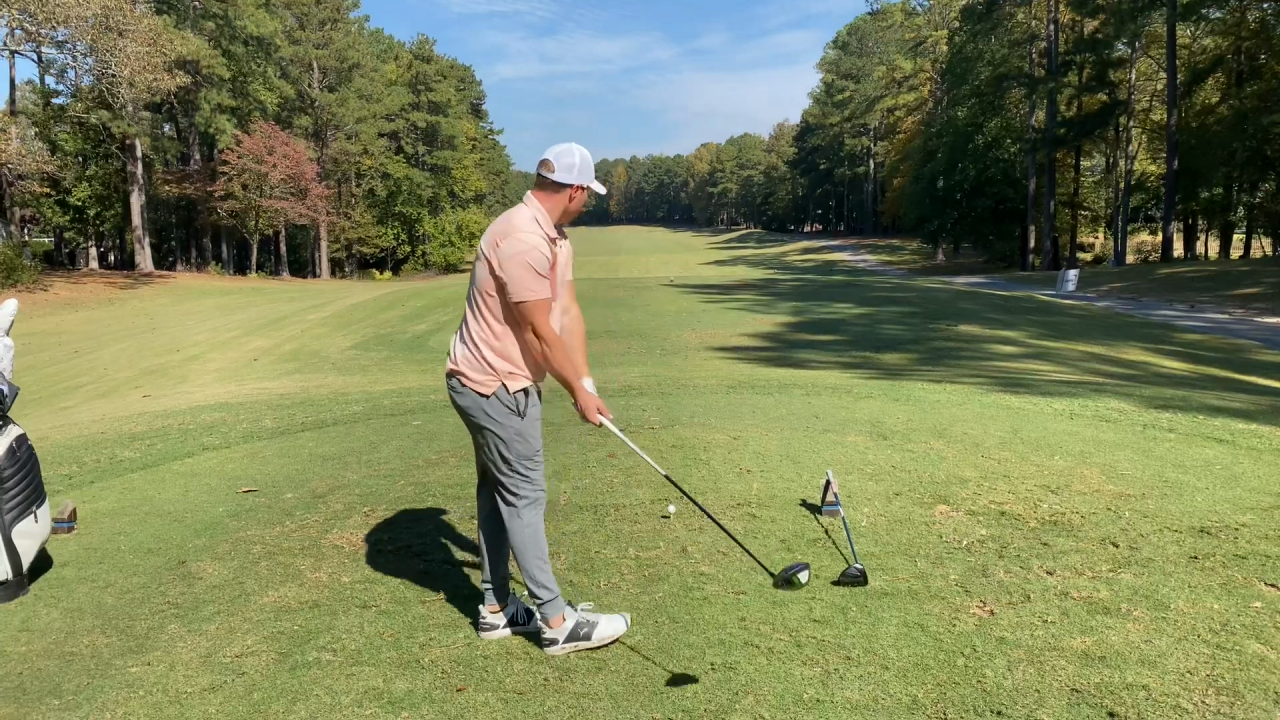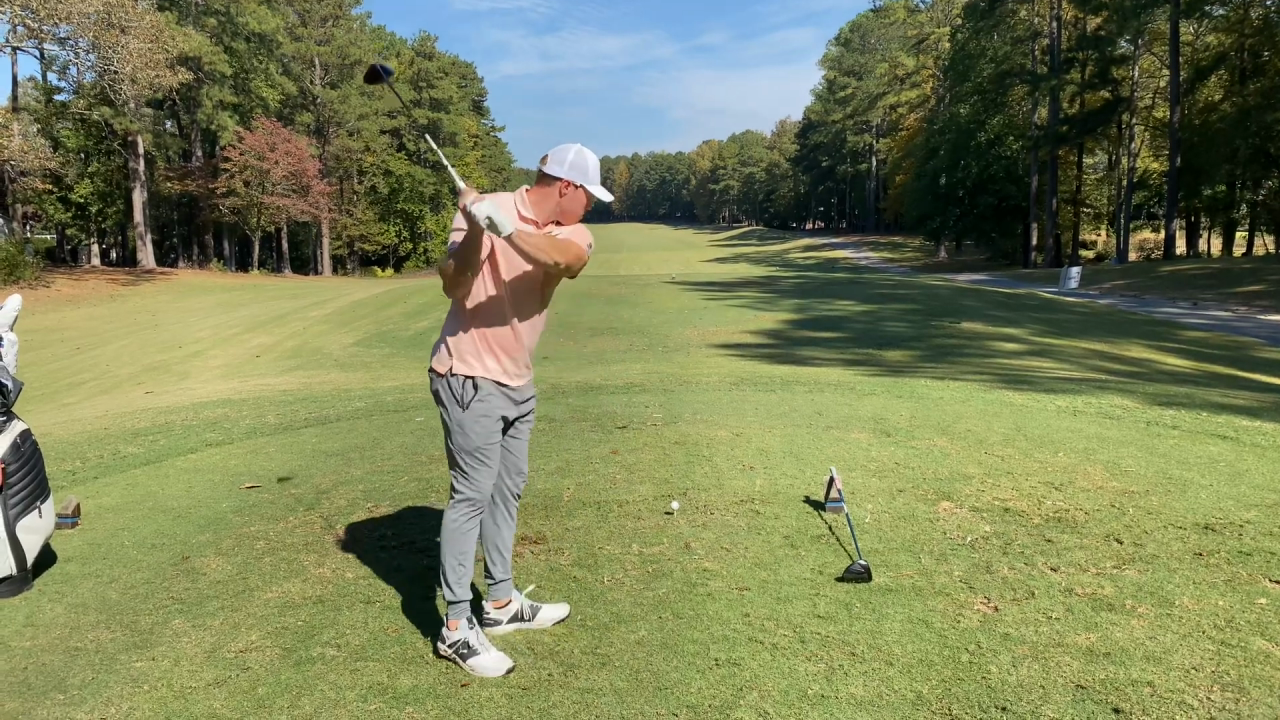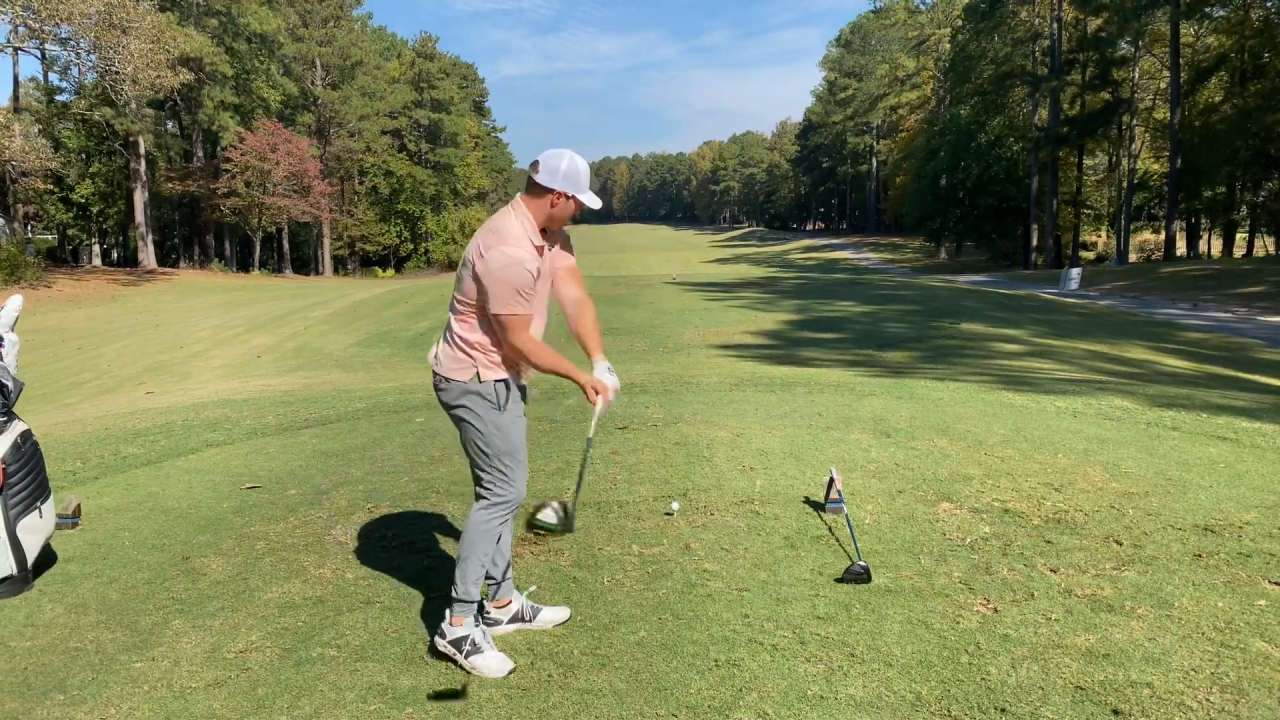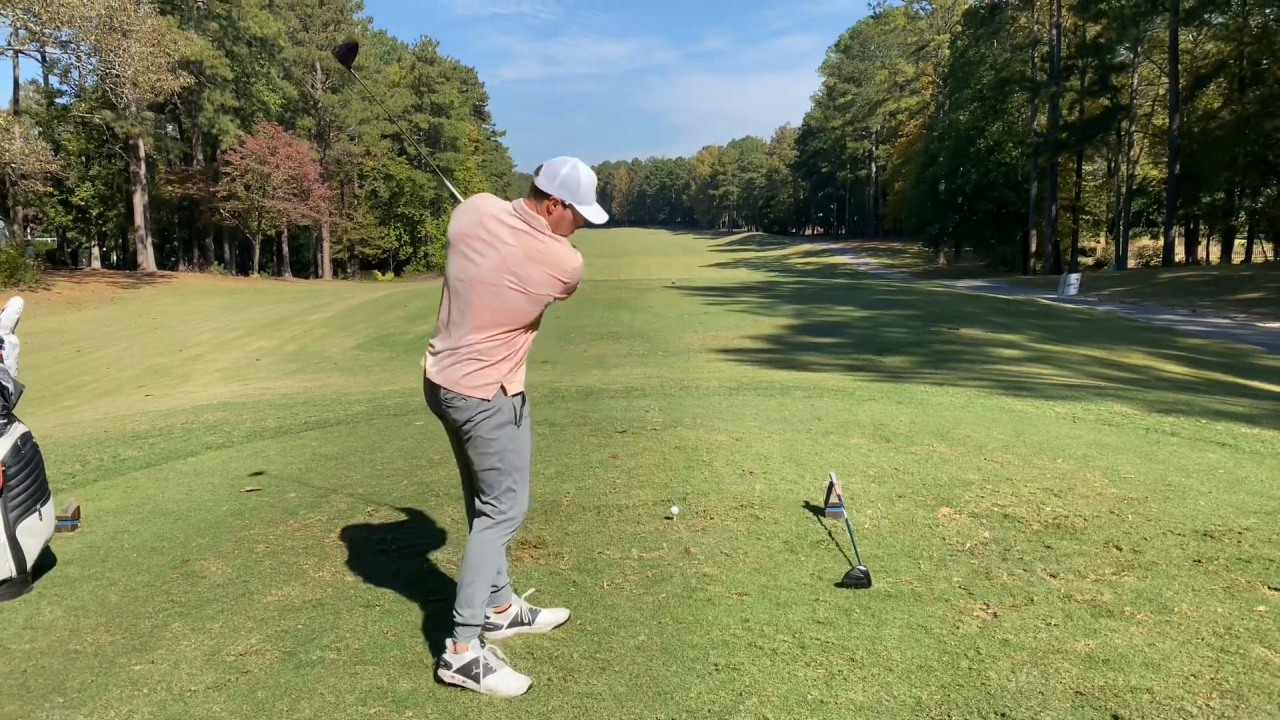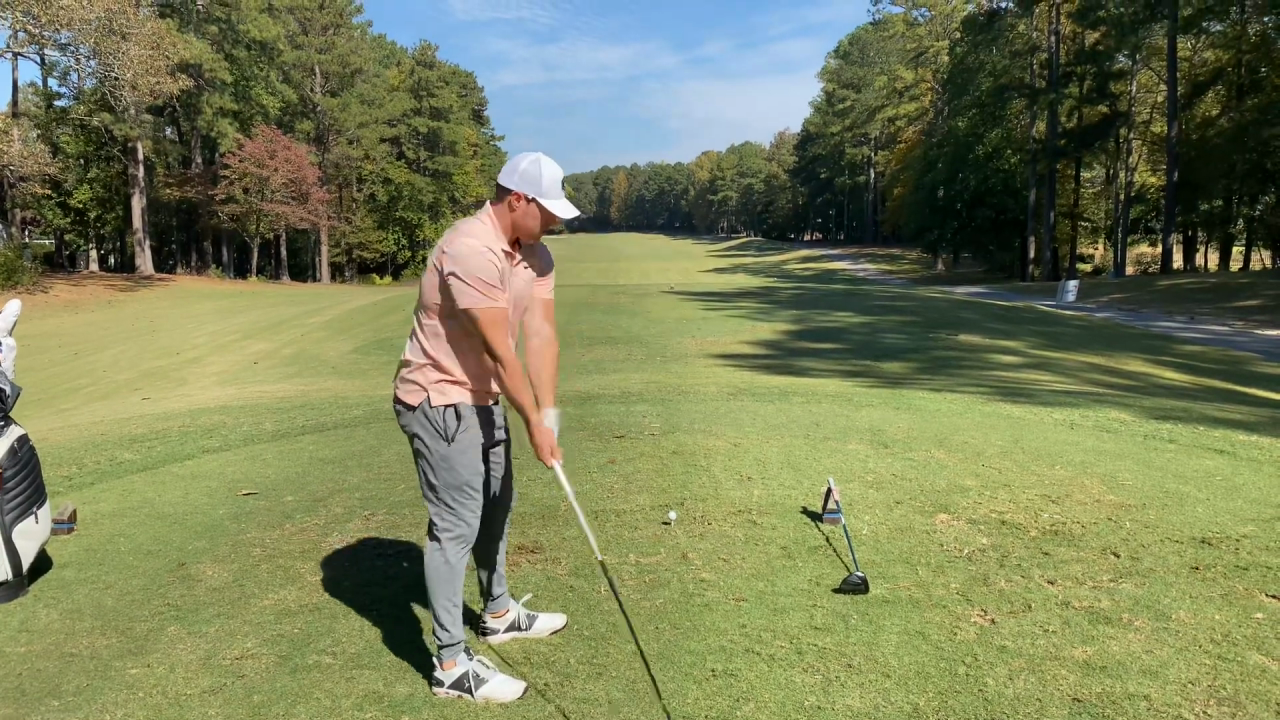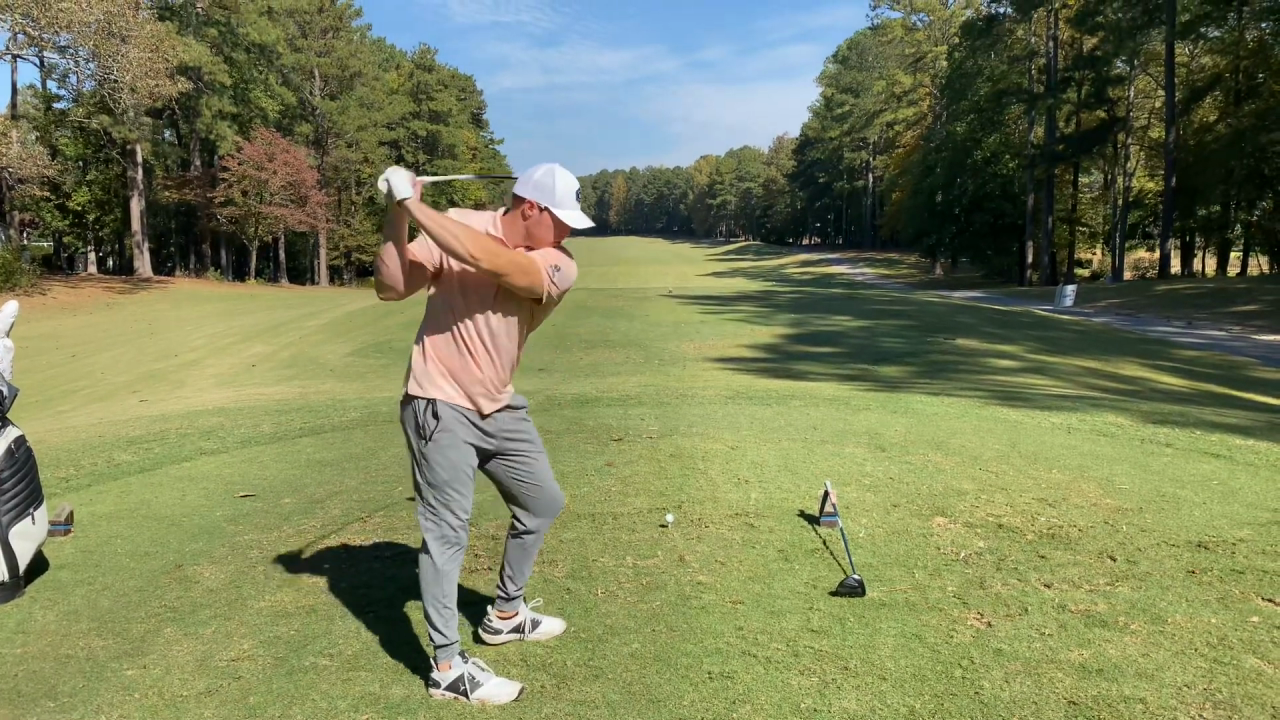
dt=0.5s
person 1, frame 1
left shoulder: (552, 236)
right shoulder: (522, 239)
left elbow: (564, 311)
right elbow: (541, 332)
left wrist: (585, 378)
right wrist: (579, 391)
left hip: (502, 381)
right hip: (494, 384)
left knee: (500, 494)
right knee: (524, 495)
left ankle: (498, 607)
right ankle: (557, 620)
person 1, frame 2
left shoulder: (573, 233)
right shoulder: (481, 209)
left elbow: (561, 257)
right elbow: (452, 285)
left wrist: (507, 229)
right wrist: (476, 233)
left hip: (519, 381)
right hip: (468, 376)
left knee: (507, 490)
right knee: (473, 493)
left ankle: (501, 602)
right ankle: (456, 626)
person 1, frame 3
left shoulder: (549, 234)
right shoulder: (508, 252)
left elbow: (575, 294)
right elbow: (522, 345)
left wrist: (600, 362)
right wrist: (583, 381)
left hip: (487, 377)
right hip: (478, 379)
left knee: (498, 491)
right knee: (502, 492)
left ankle: (501, 602)
right ankle: (459, 620)
person 1, frame 4
left shoulder: (473, 210)
right shoulder: (564, 262)
left hip: (444, 380)
right hip: (488, 396)
left knee: (488, 501)
right knee: (502, 510)
left ankle: (499, 606)
right ankle: (463, 648)
person 1, frame 5
left shoulder: (538, 258)
right shoulder: (470, 248)
left elbow: (541, 332)
right elbow: (499, 348)
left wrist: (548, 408)
right wrist: (536, 420)
left hip: (485, 402)
right hip: (438, 401)
left knee: (494, 504)
right knee: (456, 525)
left ankle: (498, 611)
right ankle: (451, 664)
person 1, frame 6
left shoulder: (558, 267)
right shoulder: (458, 223)
left elbow: (488, 259)
right elbow: (391, 288)
left wrist: (416, 204)
right wrist: (396, 214)
left hip: (501, 407)
right hip: (439, 405)
left knee: (543, 502)
right knee: (447, 531)
left ankle: (506, 613)
right ankle: (448, 665)
